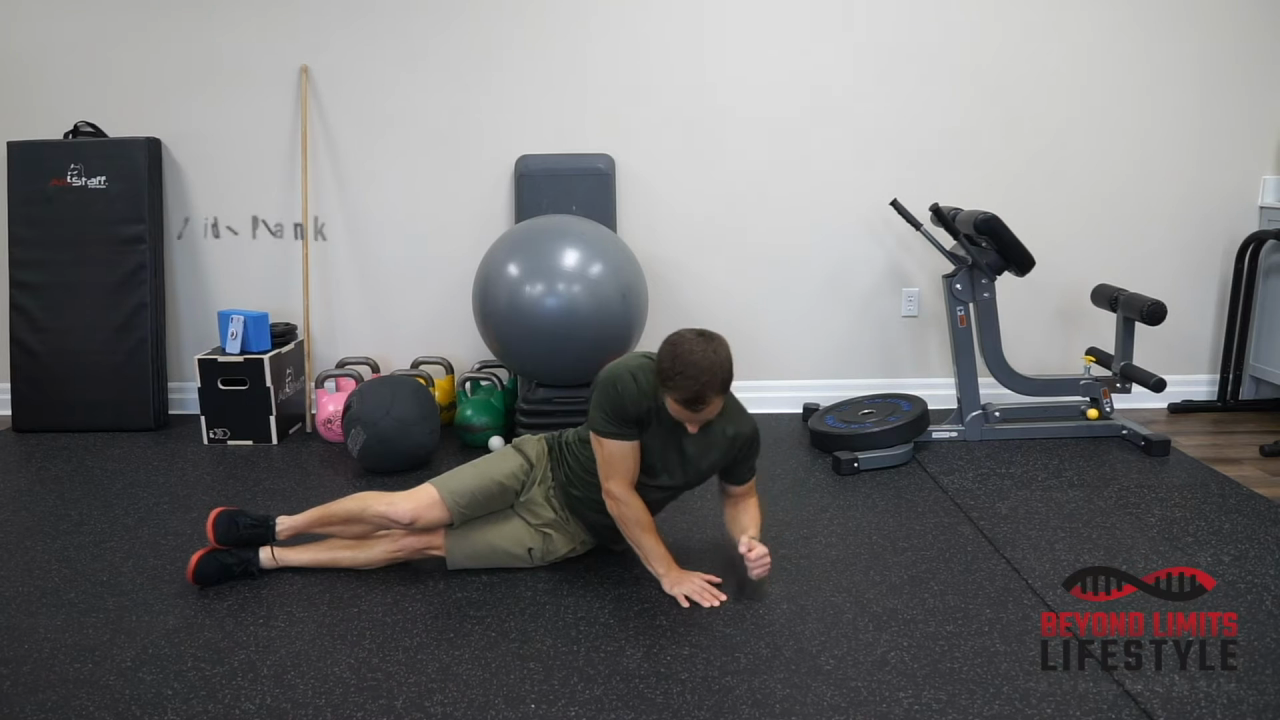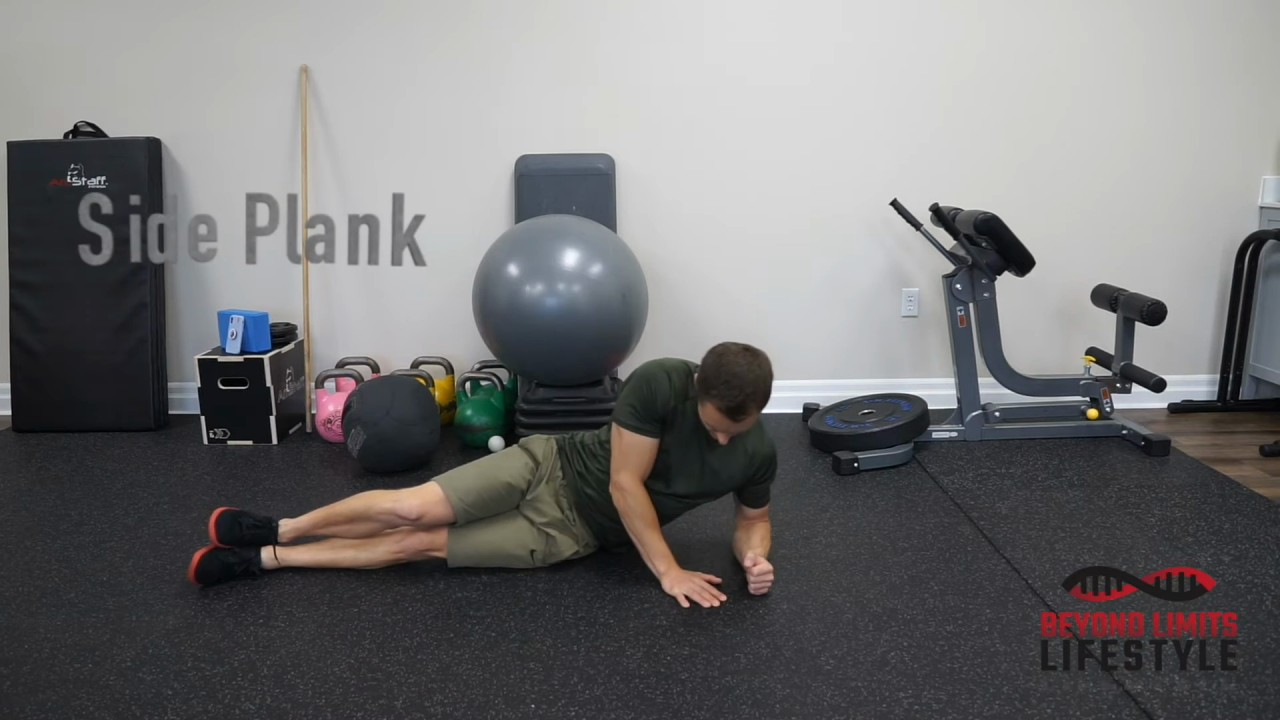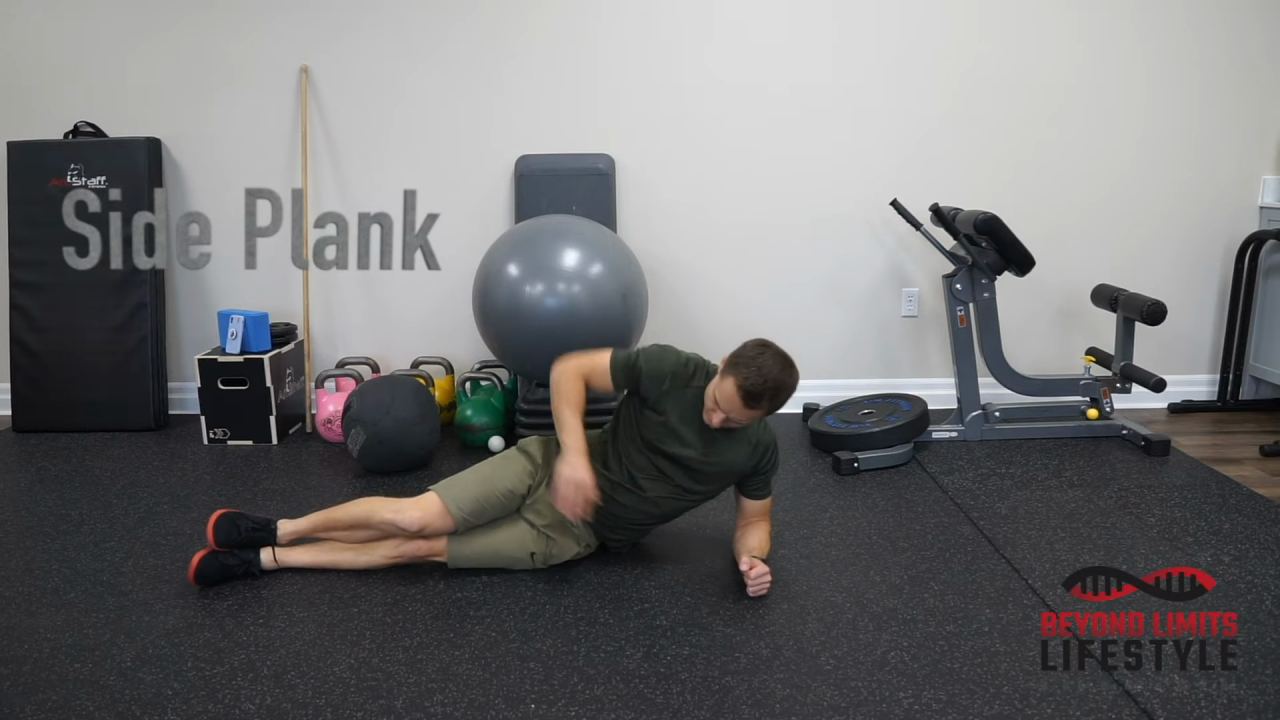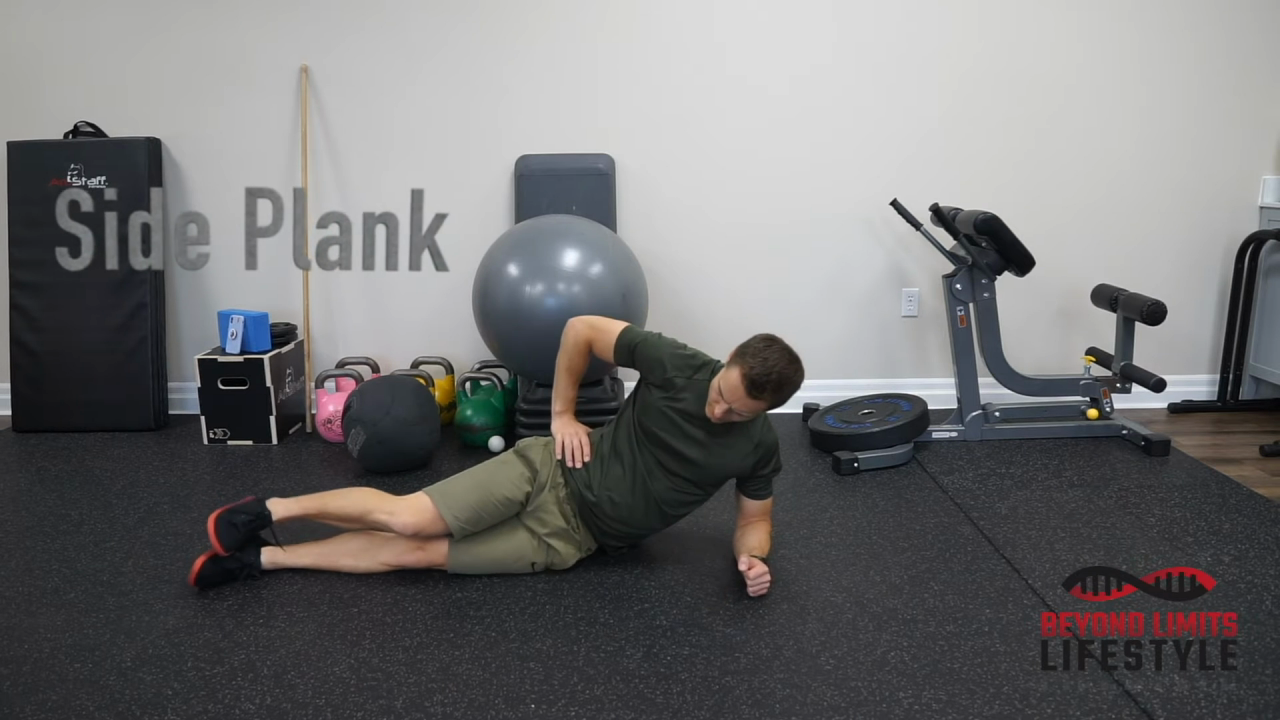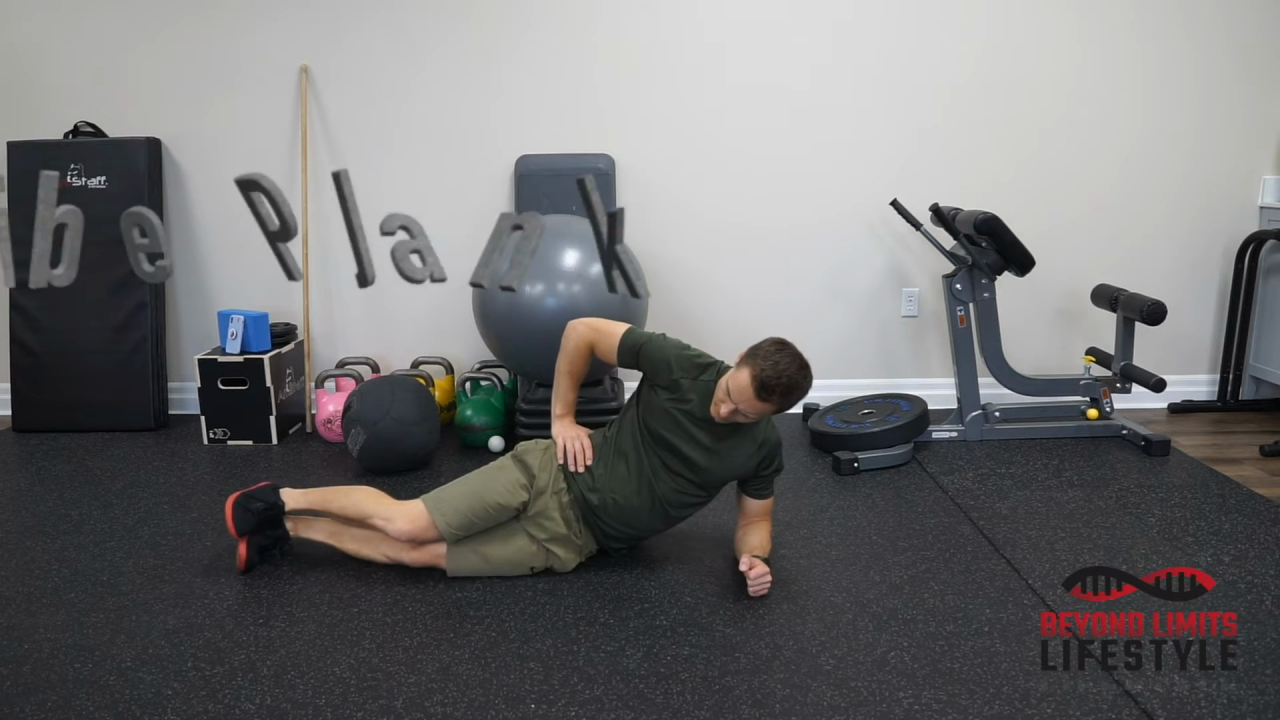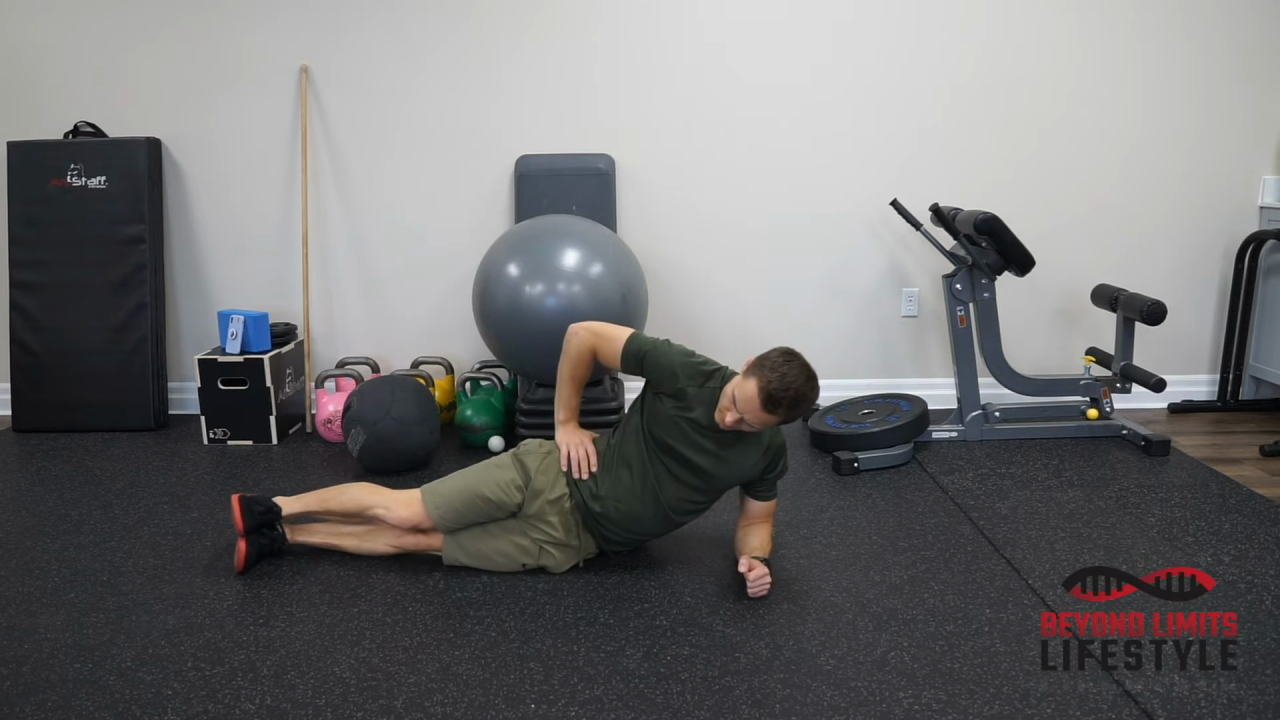
dt=0.7s
person 1, frame 1
left shoulder: (738, 432)
right shoulder: (624, 381)
left elbow: (739, 496)
right elbow: (618, 492)
left wrist: (749, 540)
right wrist: (668, 573)
left hip: (574, 529)
right hip: (542, 466)
left knee: (418, 545)
right knee: (408, 514)
left ankle: (263, 560)
right ankle: (275, 527)
person 1, frame 2
left shoulder: (757, 454)
right shoulder: (660, 382)
left elbow: (752, 519)
right elbow: (626, 484)
left wrist: (755, 558)
right wrist: (668, 571)
left hip: (572, 531)
right hip: (550, 466)
left knee: (419, 543)
right knee: (413, 509)
left ankle: (265, 559)
right ankle: (281, 528)
person 1, frame 3
left shoulder: (758, 450)
right shoulder: (671, 370)
left elbow: (753, 519)
right elbow: (570, 370)
left wrist: (753, 559)
right wrist: (572, 451)
left hip: (579, 537)
right hip: (550, 479)
left knee: (420, 550)
right knee: (415, 517)
left ankle: (264, 561)
right ankle: (279, 530)
person 1, frame 4
left shoulder: (758, 447)
right shoulder: (676, 364)
left elbow: (754, 521)
right elbow: (582, 328)
left wrist: (753, 560)
right wrist: (562, 414)
left hip: (569, 538)
right hip: (550, 474)
left knee: (416, 554)
right knee: (408, 518)
left ankle: (260, 558)
right ankle: (273, 510)
person 1, frame 5
left shoulder: (761, 449)
right shoulder: (680, 364)
left elbow: (755, 519)
right elbow: (582, 330)
left wrist: (756, 559)
right wrist: (563, 417)
left hip: (573, 541)
right hip: (553, 477)
left knee: (419, 554)
right knee: (405, 523)
left ankle: (291, 530)
right ankle: (286, 501)
person 1, frame 6
left shoulder: (765, 453)
right shoulder: (686, 372)
left elbow: (756, 521)
right elbow: (583, 334)
left wrist: (754, 561)
right wrist: (566, 422)
left hip: (569, 539)
right hip: (554, 480)
left knee: (417, 541)
right knee: (405, 512)
left ankle: (285, 537)
right ankle: (278, 508)
